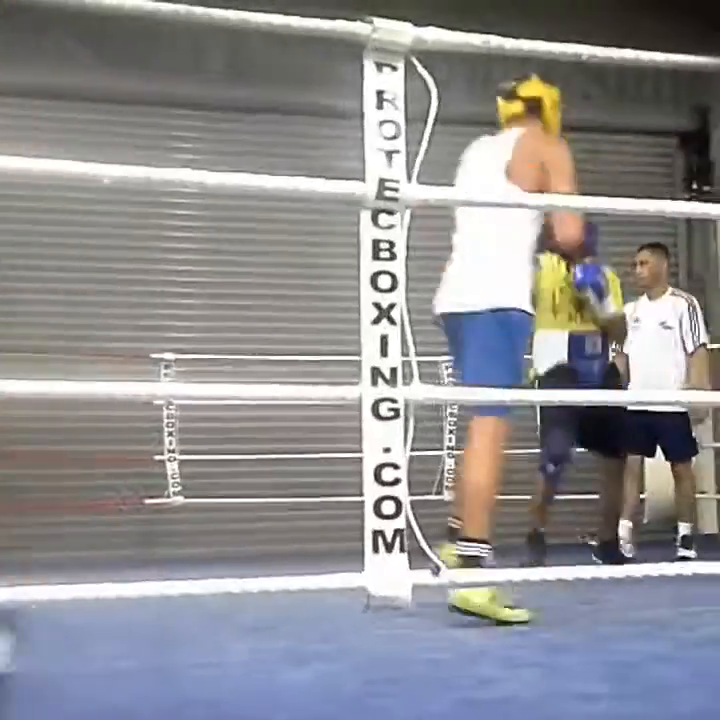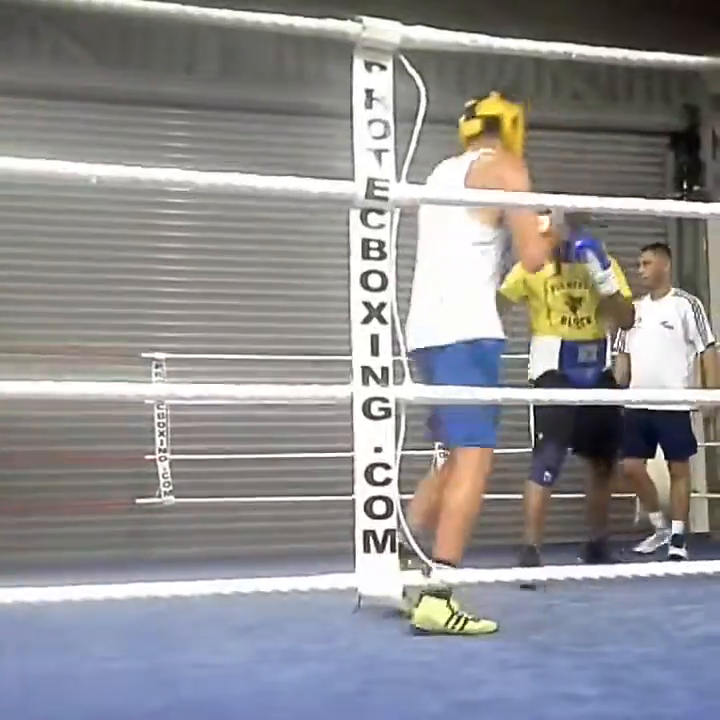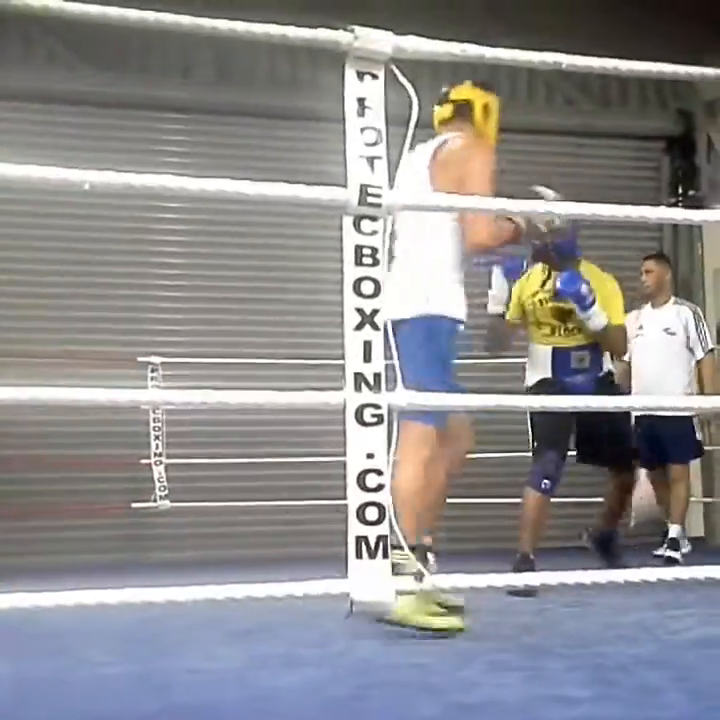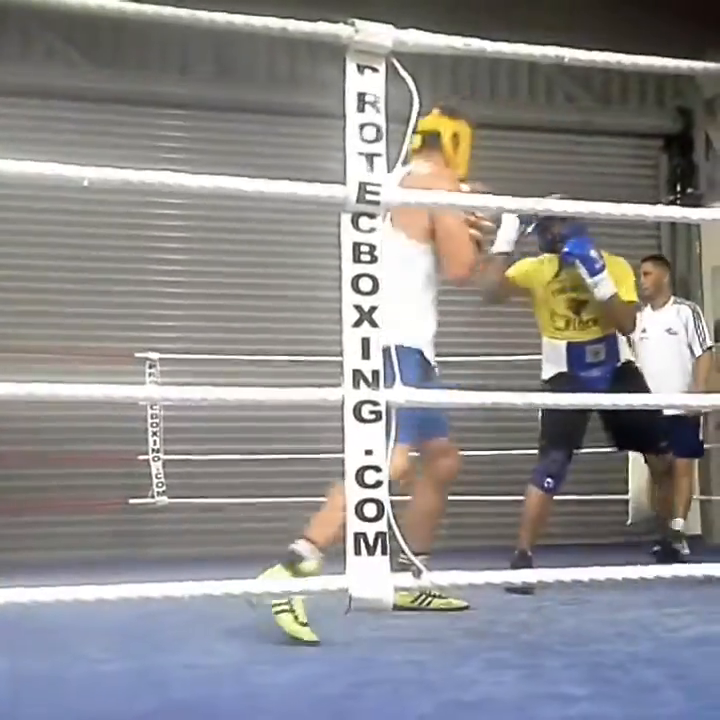
dt=0.2s
person 1, frame 1
left shoulder: (477, 151)
right shoulder: (547, 146)
right elbow: (567, 235)
right wrist: (581, 225)
left hip: (456, 297)
right hip: (496, 301)
left knee: (486, 427)
right knee: (490, 430)
left ankle: (459, 540)
right ankle: (474, 571)
person 1, frame 2
left shoulder: (442, 176)
right shoulder: (505, 169)
right elbow: (534, 254)
right wrist: (552, 236)
left hip: (428, 329)
right hip: (467, 329)
left knee: (462, 456)
right knee: (474, 460)
right ankle: (436, 596)
person 1, frame 3
left shoulder: (417, 156)
right shoulder: (469, 155)
right elbow: (480, 237)
left wrist: (505, 218)
right wrist: (515, 223)
left hip: (407, 310)
right hip: (426, 312)
left knee: (451, 439)
right knee: (422, 440)
left ankle: (413, 567)
right ankle: (403, 576)
person 1, frame 4
left shoulder: (397, 184)
right shoulder: (437, 185)
right elbow: (459, 269)
left wrist: (459, 228)
right wrist: (472, 232)
left hip: (405, 340)
right hip: (396, 340)
left knee: (442, 460)
right knee: (391, 462)
right ankle: (289, 571)
person 2, frame 1
left shoulder: (604, 276)
right shoulder: (542, 266)
left elbow: (619, 336)
left wrist: (602, 301)
left hip: (601, 372)
right hip: (558, 371)
left knee: (615, 461)
right knee: (557, 453)
left ankle: (608, 546)
right ankle: (536, 540)
person 2, frame 2
left shoulder: (604, 266)
right shoulder: (532, 270)
left elbow: (626, 320)
left wrist: (603, 272)
left hip: (598, 377)
right hip: (553, 375)
left knee: (603, 465)
right knee: (548, 459)
left ankle: (597, 546)
right ankle: (530, 554)
person 2, frame 3
left shoulder: (599, 280)
right shoulder: (522, 285)
left elbow: (618, 347)
right elbow: (495, 344)
left wrist: (589, 313)
right wrist: (496, 305)
left hip: (599, 382)
right hip: (550, 384)
left knee: (625, 470)
right knee: (547, 467)
left ankle: (604, 536)
right ankle: (524, 561)
person 2, frame 4
left shoulder: (615, 266)
right shoulder: (535, 268)
left elbow: (624, 323)
right elbow: (494, 287)
left wrist: (597, 275)
right wrist: (506, 235)
left hip: (616, 372)
right hip: (565, 377)
left knee: (662, 456)
right knee: (552, 466)
right ankle: (522, 559)
person 3, frame 1
left shoulder: (683, 304)
right shoulder: (631, 309)
left elbow: (698, 351)
left hip: (674, 404)
right hip: (637, 404)
left knee: (682, 470)
right knee: (629, 467)
left ankle: (685, 538)
right ankle: (624, 537)
person 3, frame 2
left shoulder: (686, 305)
right shoulder: (634, 308)
left hip: (675, 403)
right hip: (638, 403)
left knee: (678, 469)
right knee: (631, 467)
left ankle: (677, 536)
right ankle: (660, 527)
person 3, frame 3
left shoulder: (686, 312)
right shoulder: (634, 318)
left elbow: (705, 356)
right elbow: (626, 361)
left wrist: (708, 397)
left hip: (678, 410)
right hip: (643, 411)
left knee: (678, 474)
right knee: (656, 475)
left ankle: (674, 539)
right ankle: (676, 536)
person 3, frame 4
left shoulder: (686, 311)
right shoulder: (637, 318)
left elbow: (704, 354)
right elbow: (631, 362)
left wrist: (698, 393)
left hip: (683, 408)
left knee: (681, 469)
left ankle: (677, 532)
right ankle: (673, 534)
